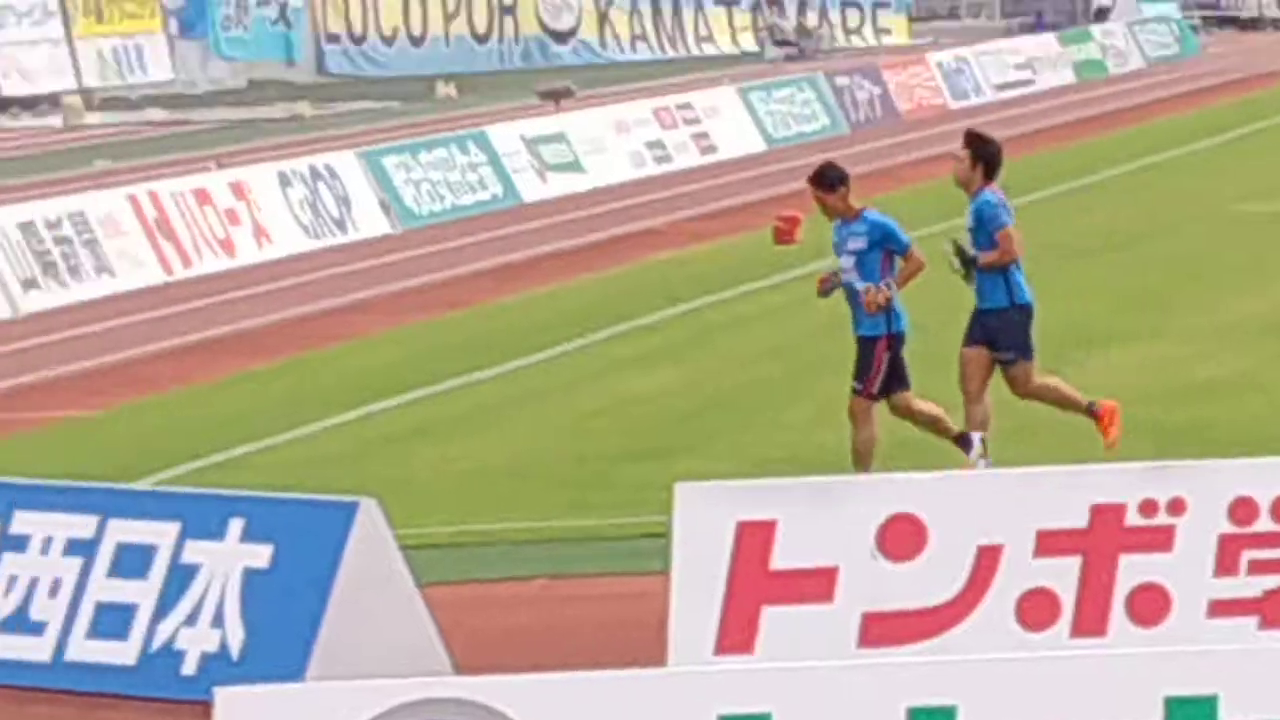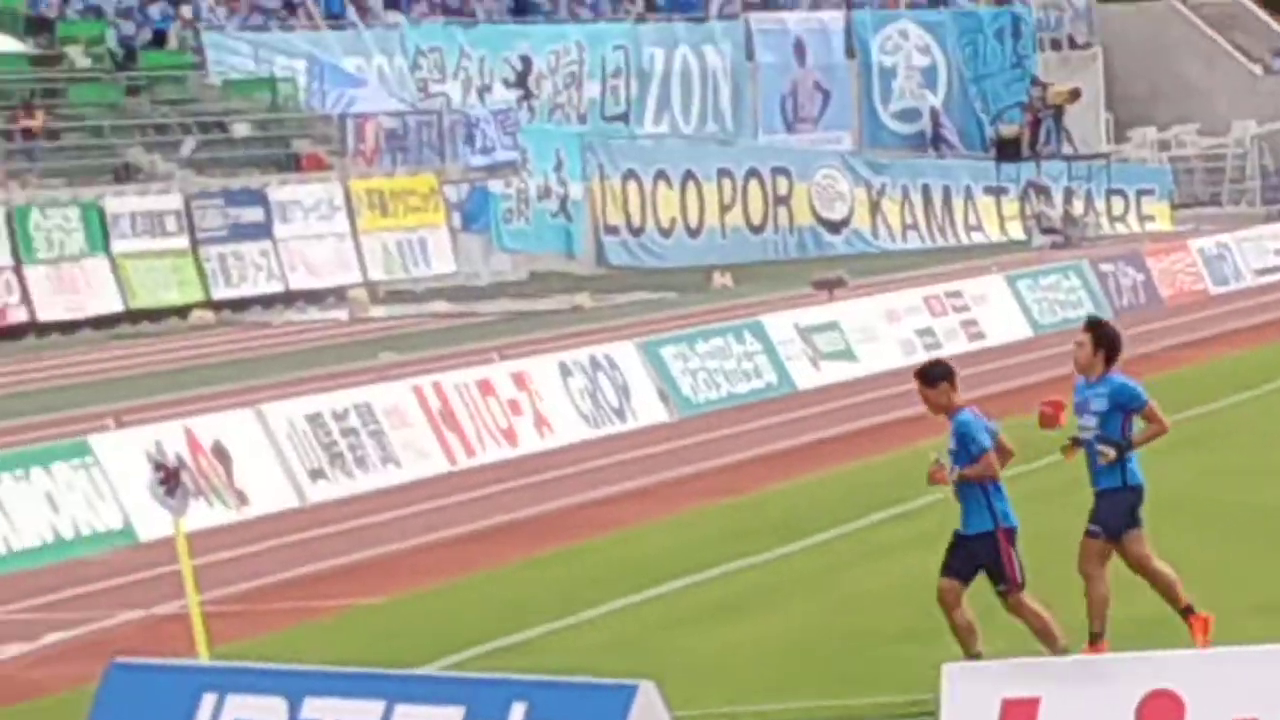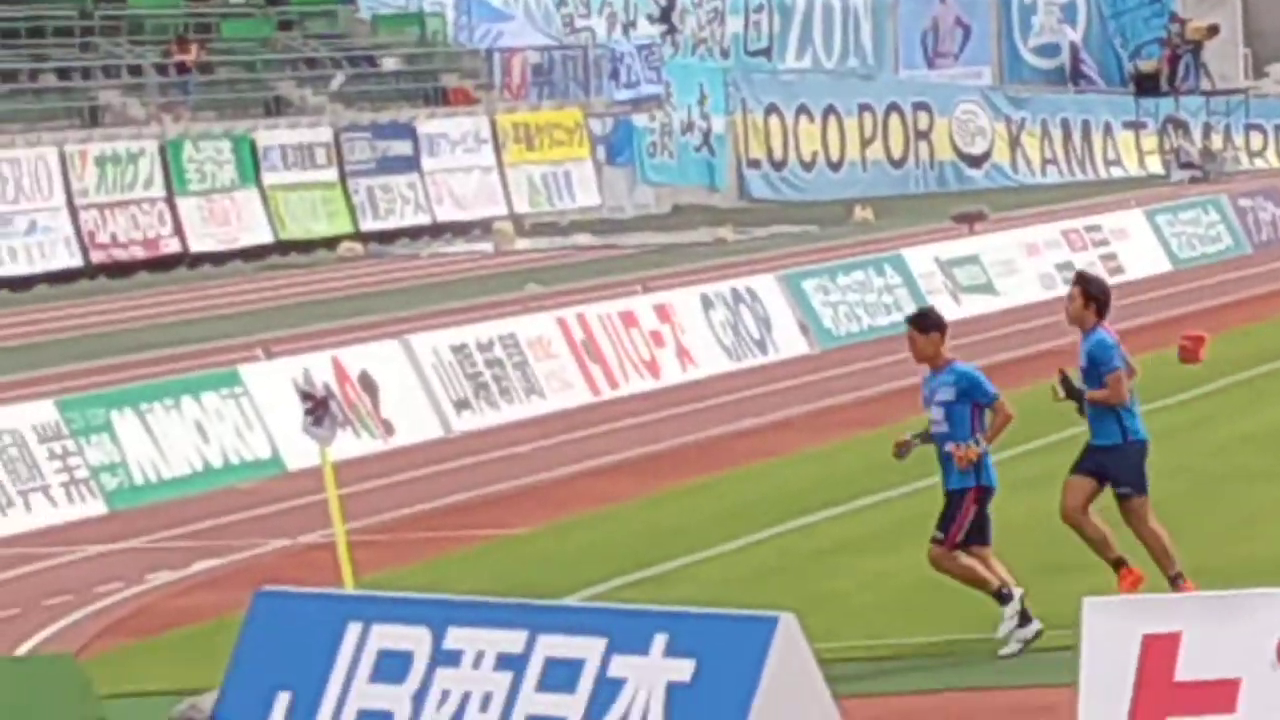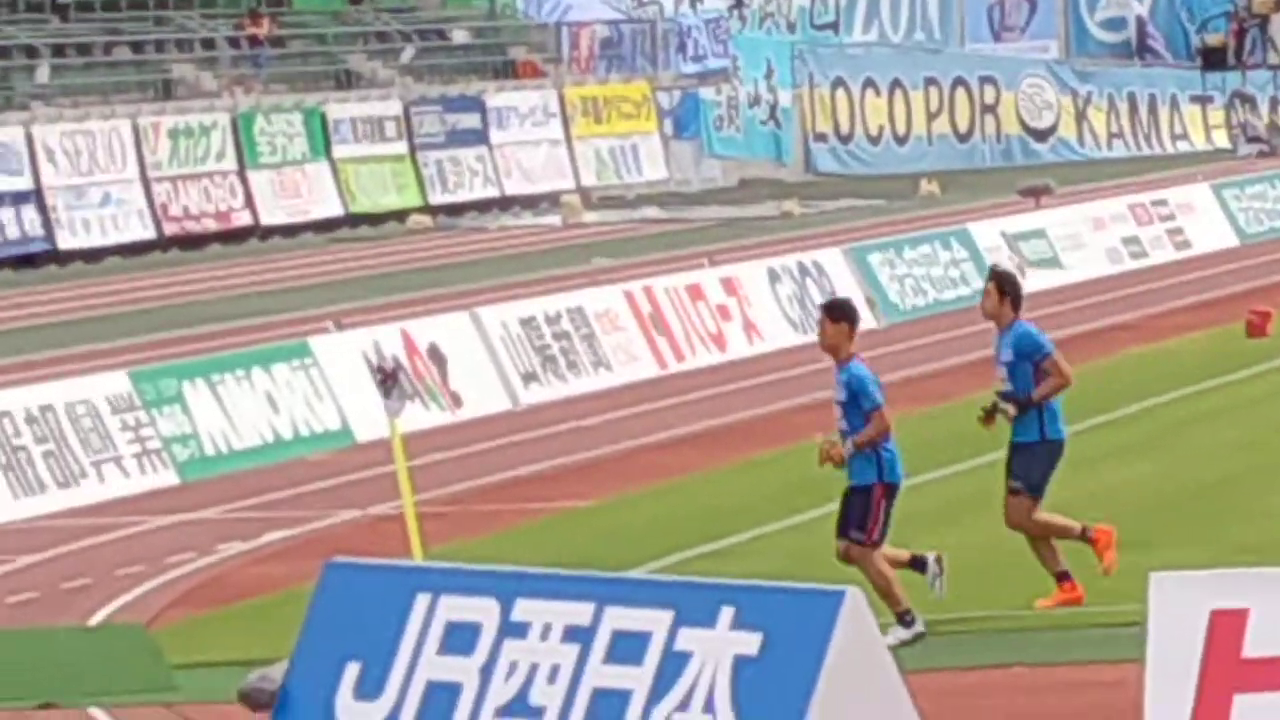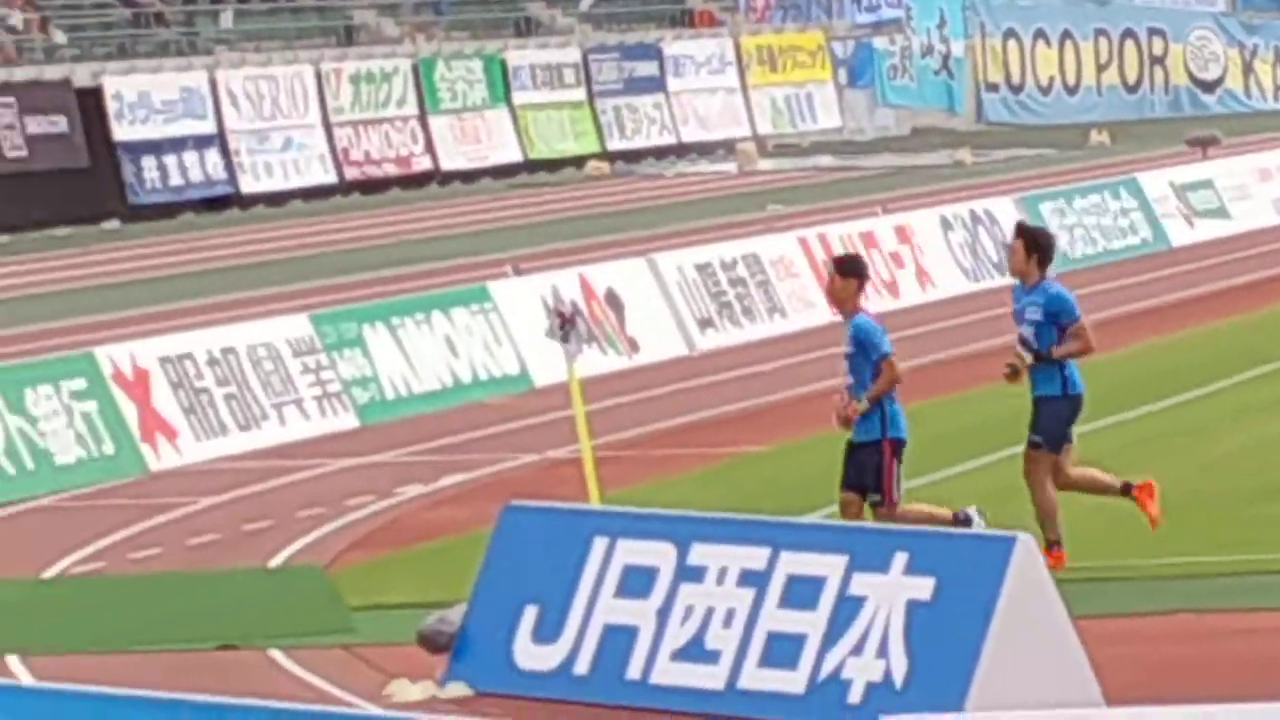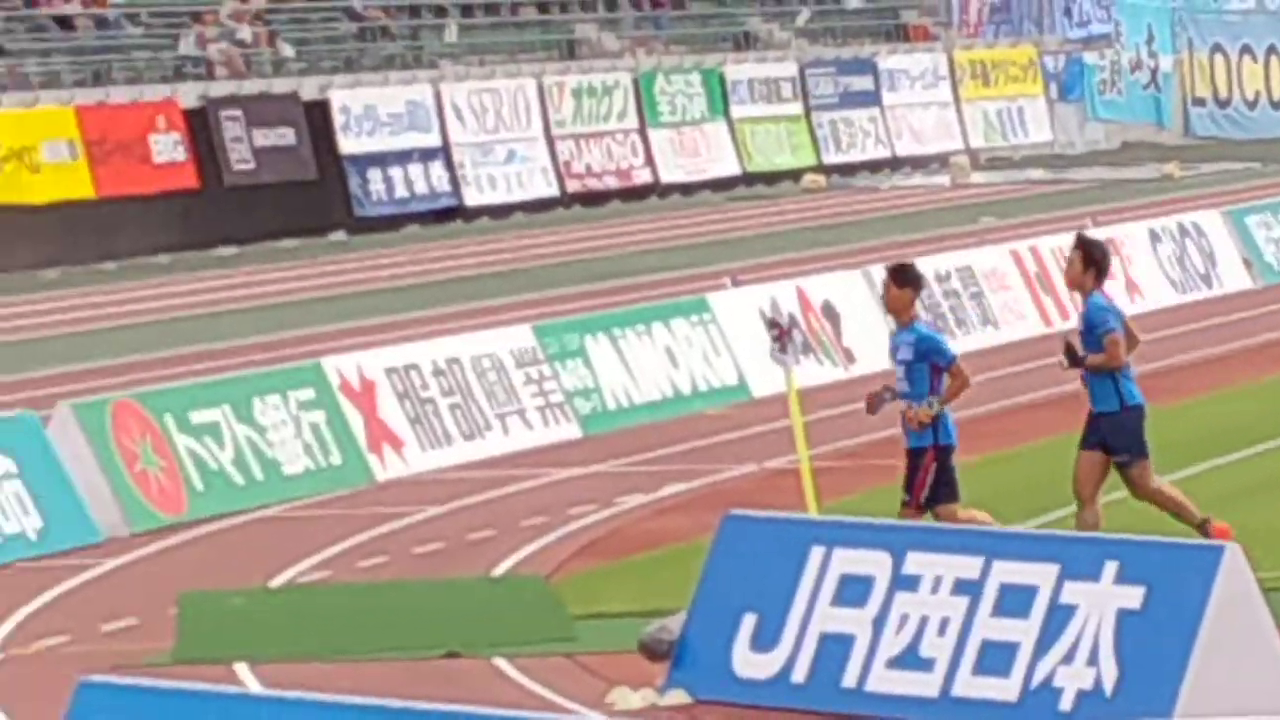
dt=0.3s
person 1, frame 1
left shoulder: (989, 203)
right shoulder: (983, 199)
left elbow: (1011, 253)
right elbow: (1002, 246)
left wrist: (972, 261)
left hip: (1008, 306)
right hip: (988, 307)
left knee: (1025, 385)
right knee: (970, 386)
left ankle: (1101, 412)
right ankle: (979, 463)
person 1, frame 2
left shoulder: (1121, 387)
right shoulder: (1081, 386)
left elbow: (1161, 424)
left wrist: (1124, 447)
right wrist: (1077, 442)
left hip: (1120, 487)
right hip: (1107, 487)
left knee: (1090, 564)
right knee: (1143, 563)
left ankle: (1096, 648)
right ankle: (1194, 618)
person 1, frame 3
left shoulder: (1100, 343)
right shoulder: (1095, 338)
left elbow: (1119, 395)
right elbow: (1131, 371)
left wrist: (1079, 396)
left hip: (1122, 442)
right hip: (1102, 441)
left knee: (1138, 520)
right knee: (1071, 510)
left ankle: (1181, 587)
right ankle: (1125, 572)
person 1, frame 4
left shoulder: (1026, 335)
right shoulder: (1006, 336)
left elbow: (1065, 377)
left wrist: (1028, 403)
right wrist: (995, 409)
left hip: (1041, 438)
right hip: (1024, 438)
left knee: (1017, 519)
right knee: (1022, 518)
left ankle: (1096, 535)
right ankle: (1068, 587)
person 1, frame 5
left shoulder: (1055, 296)
right shoulder: (1020, 293)
left elbow: (1087, 344)
left wrist: (1042, 357)
right wrist: (1020, 363)
left hip: (1059, 395)
right hip: (1045, 395)
left knee: (1037, 475)
right knee: (1059, 475)
left ankle: (1054, 552)
right ankle: (1136, 490)
person 1, frame 6
left shoulder: (1095, 307)
right shoulder: (1097, 303)
left elbow: (1116, 359)
right elbow: (1132, 341)
left wrist: (1080, 362)
left hip: (1120, 409)
right hip: (1102, 411)
left knee: (1144, 487)
right knee: (1082, 491)
left ankle: (1212, 531)
person 2, frame 1
left shoulder: (877, 224)
right shoulder: (839, 229)
left elbow: (917, 261)
left wrist: (887, 292)
right wrist: (832, 281)
left hip: (882, 328)
right hip: (867, 328)
left knee: (859, 406)
right knee: (901, 403)
right ankle: (966, 442)
person 2, frame 2
left shoulder: (965, 422)
right shoulder: (966, 417)
left elbow: (992, 468)
right elbow: (1006, 449)
left wrist: (952, 476)
left hip: (991, 524)
right hip: (971, 526)
left knee: (1014, 600)
right knee: (946, 592)
right ankle: (976, 664)
person 2, frame 3
left shoulder: (964, 375)
right shoulder: (931, 380)
left elbow: (1004, 413)
left wrist: (979, 447)
right wrist: (912, 441)
left hip: (972, 480)
right hip: (958, 480)
left knee: (940, 555)
right knee: (979, 556)
left ankle: (1007, 596)
right ankle: (1024, 622)
person 2, frame 4
left shoulder: (856, 374)
right shoulder: (843, 370)
left elbow: (882, 424)
left wrist: (845, 447)
right wrist: (837, 446)
left hip: (877, 474)
right hip: (863, 475)
left knee: (863, 553)
right knee: (847, 551)
left ankle: (908, 622)
right ankle: (924, 563)
person 2, frame 5
left shoulder: (864, 327)
right shoulder: (858, 327)
left elbow: (892, 375)
left wrist: (860, 405)
right wrist: (849, 403)
left hip: (881, 435)
right hip: (863, 435)
left knee: (888, 512)
right knee: (849, 505)
left ankle: (964, 520)
person 2, frame 6
left shoulder: (924, 337)
right shoulder: (899, 336)
left elbow: (962, 378)
left wrist: (931, 408)
right wrist: (885, 395)
left hip: (931, 441)
right hip: (922, 440)
left knee: (909, 515)
right knee: (948, 515)
